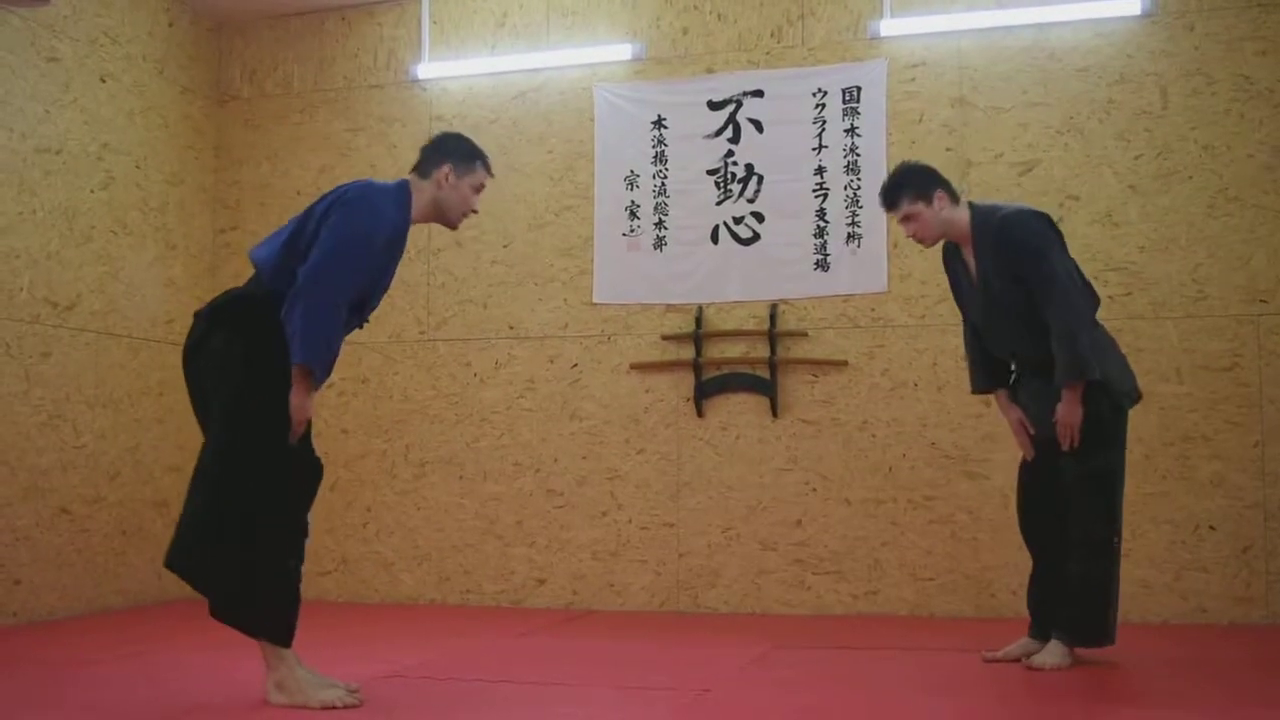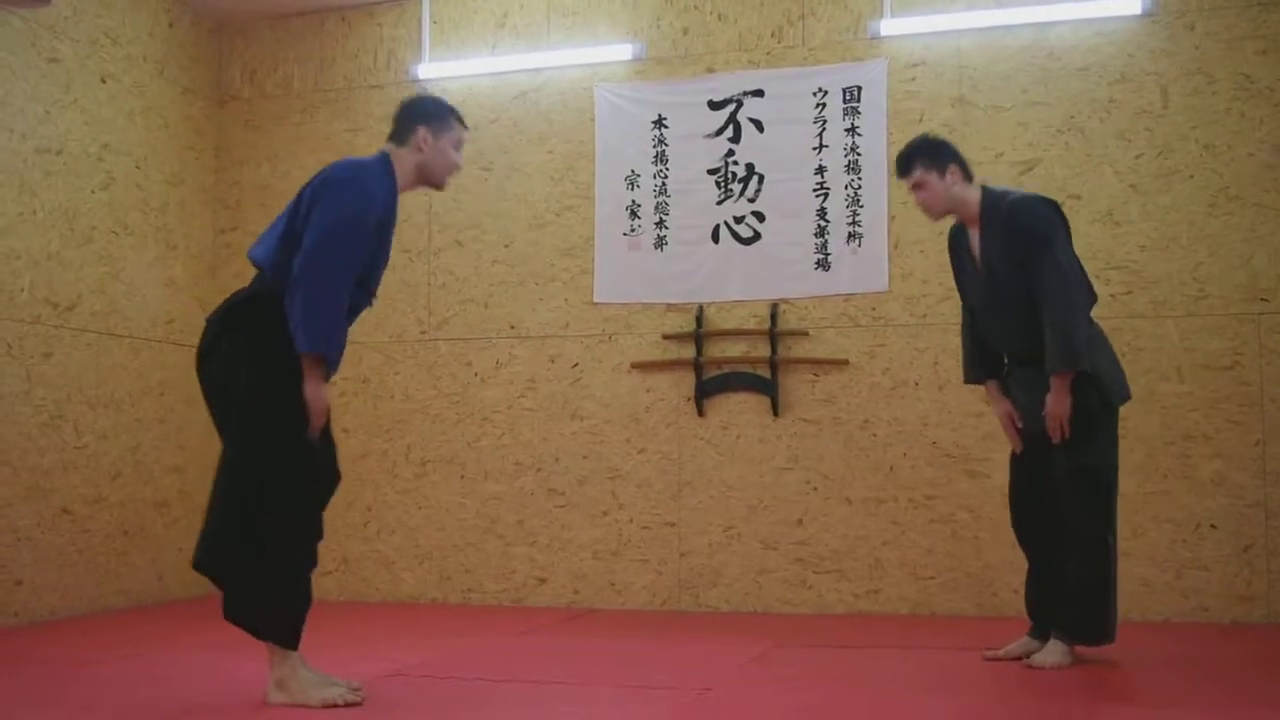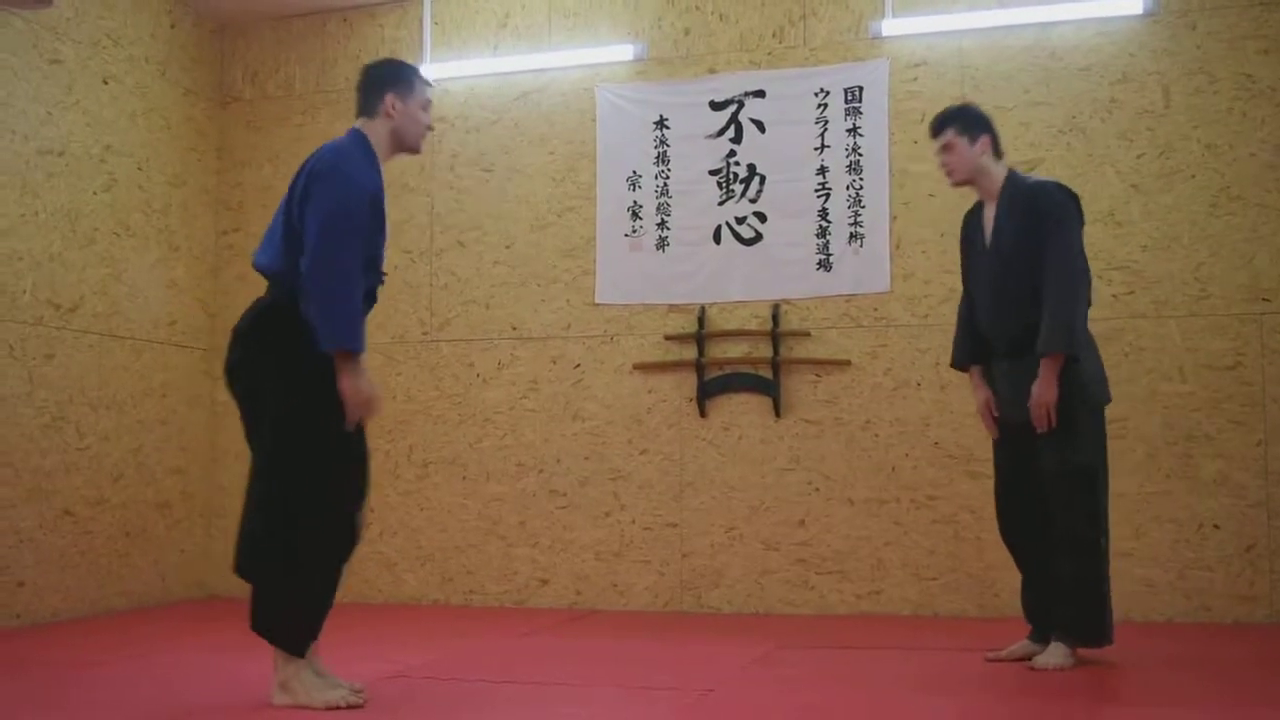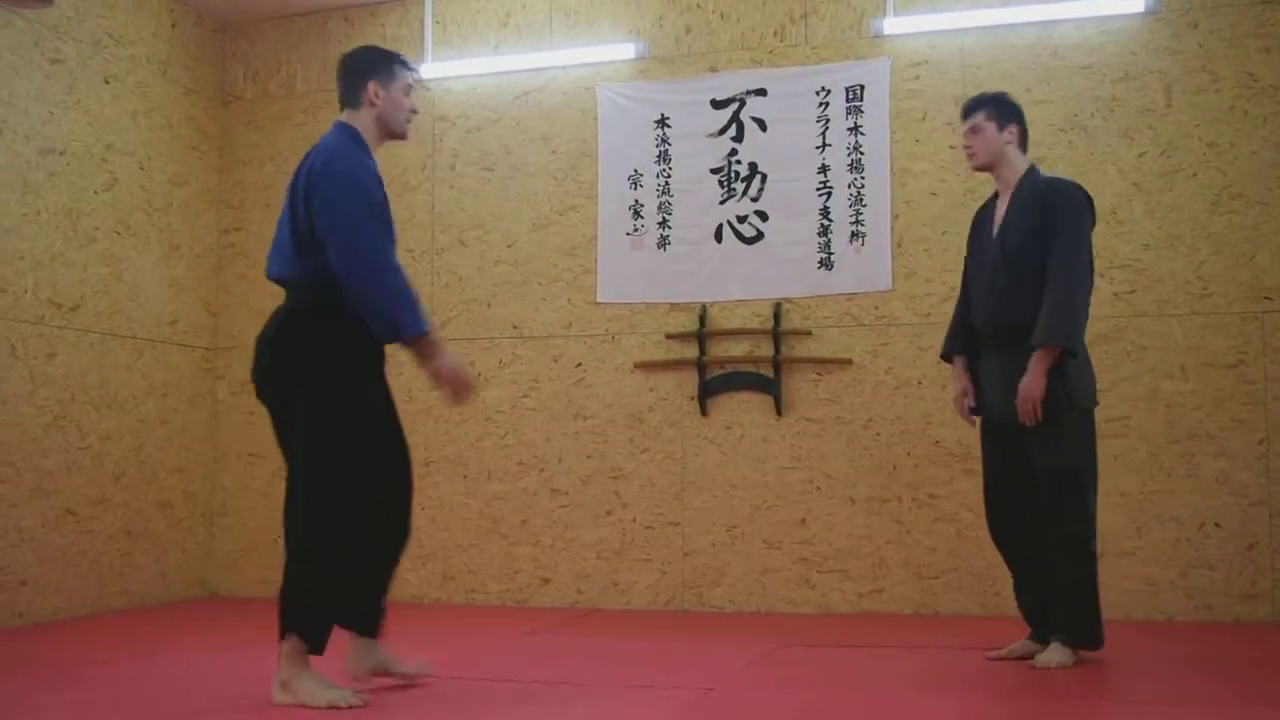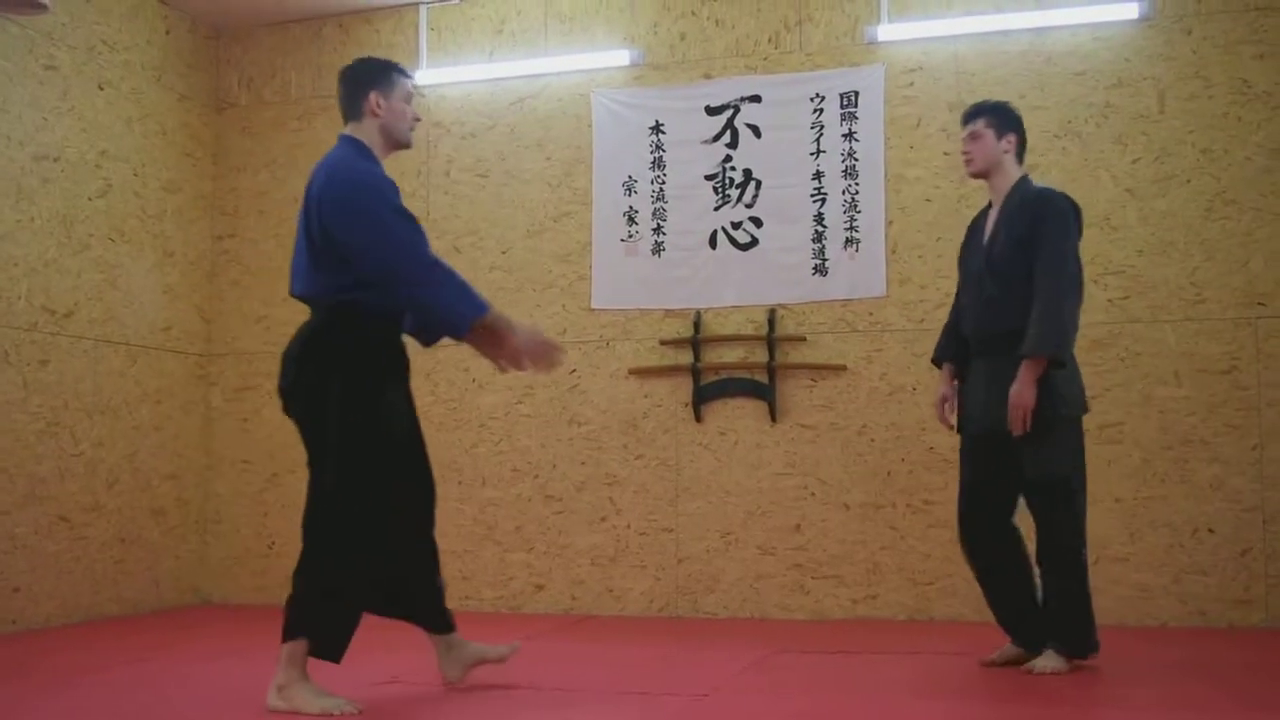
dt=0.2s
person 1, frame 1
left shoulder: (384, 217)
right shoulder: (373, 207)
right elbow: (316, 295)
left wrist: (301, 383)
right wrist: (302, 387)
left hip: (259, 350)
right hip: (243, 347)
left knee: (278, 501)
right knee: (262, 503)
left ankle: (285, 664)
right ankle: (282, 672)
person 1, frame 2
left shoulder: (373, 191)
right shoulder: (360, 185)
right elbow: (316, 282)
left wrist: (313, 374)
right wrist: (315, 376)
left hip: (272, 347)
right hip: (256, 347)
left knee: (293, 497)
right knee: (278, 501)
left ankle: (288, 661)
right ankle: (285, 672)
person 1, frame 3
left shoulder: (354, 168)
right shoulder: (346, 167)
right elbow: (328, 276)
left wrist: (342, 365)
right wrist: (350, 367)
left hip: (298, 349)
right hip: (285, 351)
left knee: (326, 500)
right knee: (306, 505)
left ankle: (300, 657)
right ankle: (290, 673)
person 1, frame 4
left shoulder: (344, 161)
right shoulder: (339, 163)
left elbow: (361, 269)
right elbow: (368, 269)
left wrist: (415, 346)
right wrist: (431, 350)
left hip: (332, 348)
right hip: (317, 350)
left knee: (375, 496)
right knee: (331, 505)
left ankle: (366, 647)
right ankle: (293, 671)
person 1, frame 5
left shoulder: (355, 176)
right shoulder: (350, 177)
left elbow: (398, 279)
right elbow: (415, 269)
left wrist: (475, 336)
right wrist: (502, 331)
left hip: (362, 361)
right hip: (345, 365)
left knee: (402, 505)
right knee: (348, 516)
left ankle: (449, 649)
person 2, frame 1
left shoulder: (1018, 229)
right shoulder: (954, 256)
left elbow: (1068, 314)
right elbow: (979, 335)
left wrist: (1072, 398)
right wrist: (1007, 405)
left hip: (1087, 385)
right hip: (1038, 387)
left knee: (1088, 514)
right knee: (1039, 512)
left ankle: (1071, 634)
right ankle: (1044, 629)
person 2, frame 2
left shoulder: (1026, 215)
right shoulder: (959, 240)
left elbow: (1064, 304)
right elbow: (975, 323)
left wrist: (1061, 388)
right wrist: (996, 396)
left hip: (1079, 379)
right hip: (1028, 383)
left knee: (1081, 510)
right knee: (1031, 510)
left ankle: (1071, 632)
right ankle: (1044, 627)
person 2, frame 3
left shoulder: (1045, 200)
right shoulder: (973, 223)
left elbow: (1065, 292)
left wrist: (1048, 375)
right wrist: (978, 382)
left hip: (1061, 376)
right hip: (1009, 379)
left knee: (1072, 509)
right knee: (1020, 513)
left ankle: (1072, 634)
right ankle: (1044, 629)
person 2, frame 4
left shoulder: (1059, 198)
right shoulder: (985, 215)
left elbow: (1068, 290)
left wrist: (1038, 367)
right wrist: (962, 370)
left hip: (1051, 377)
right hip: (996, 379)
left knee: (1064, 511)
right knee: (1010, 513)
left ankle: (1070, 635)
right ankle: (1042, 628)
person 2, frame 5
left shoulder: (1048, 207)
right shoulder: (980, 225)
left elbow: (1057, 299)
left wrist: (1027, 377)
right wrist: (948, 376)
left hip: (1037, 385)
right hip: (983, 388)
left knee: (1055, 519)
right knee: (980, 521)
left ankle: (1066, 641)
right ankle: (1026, 634)
